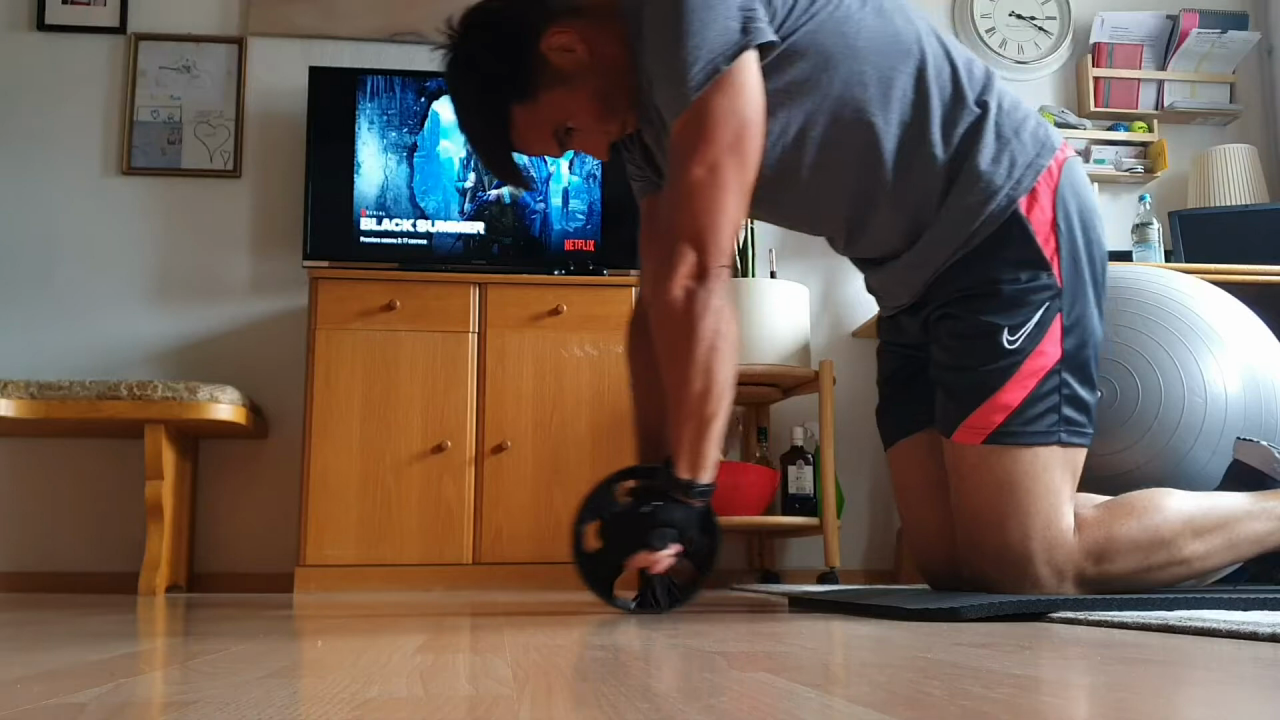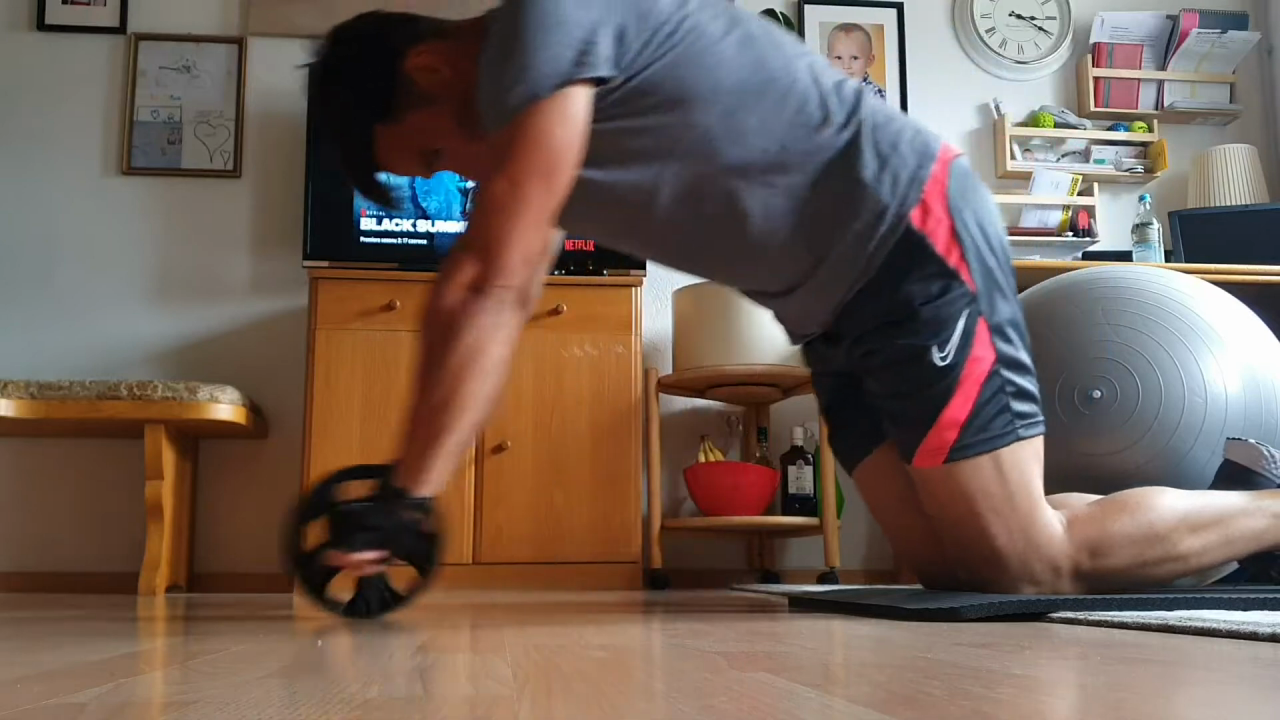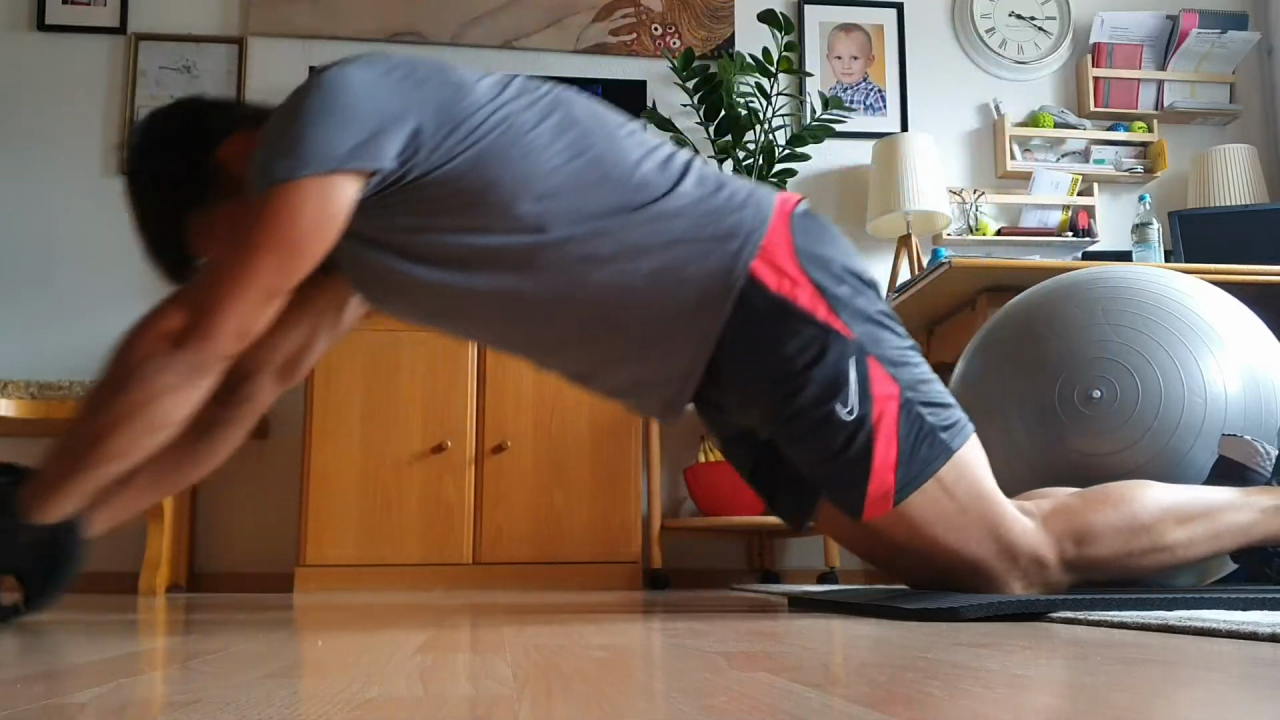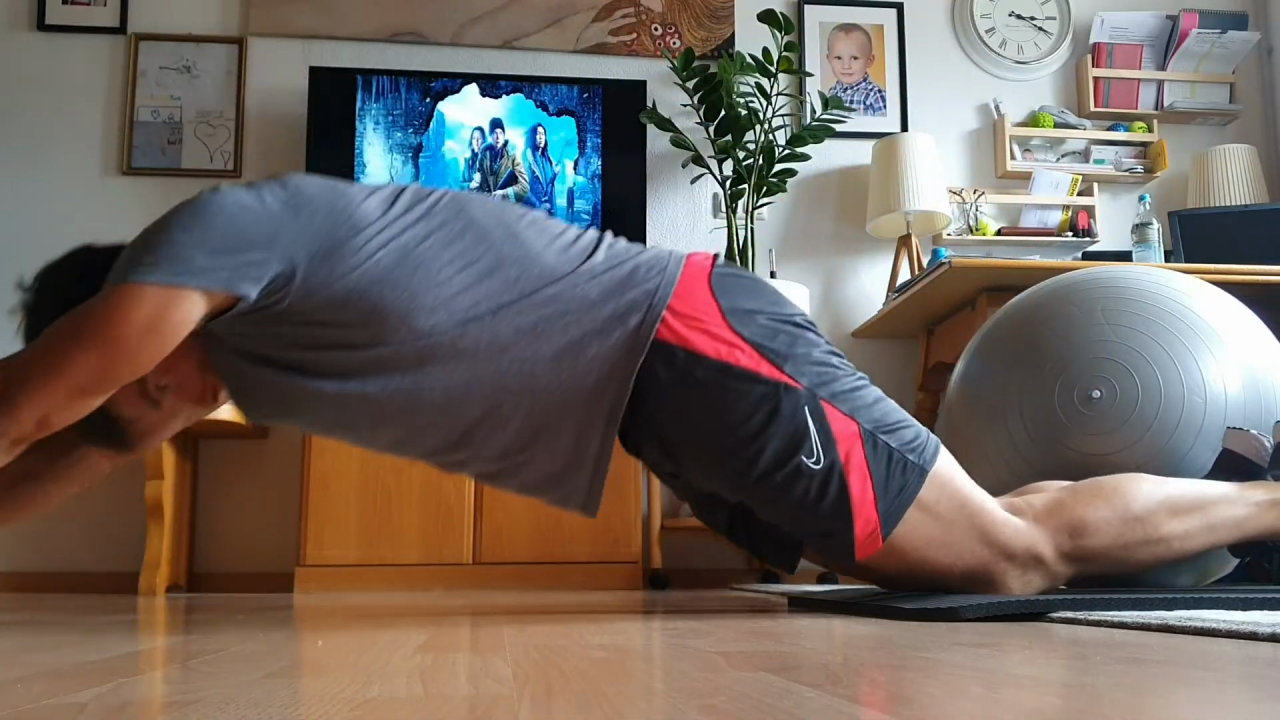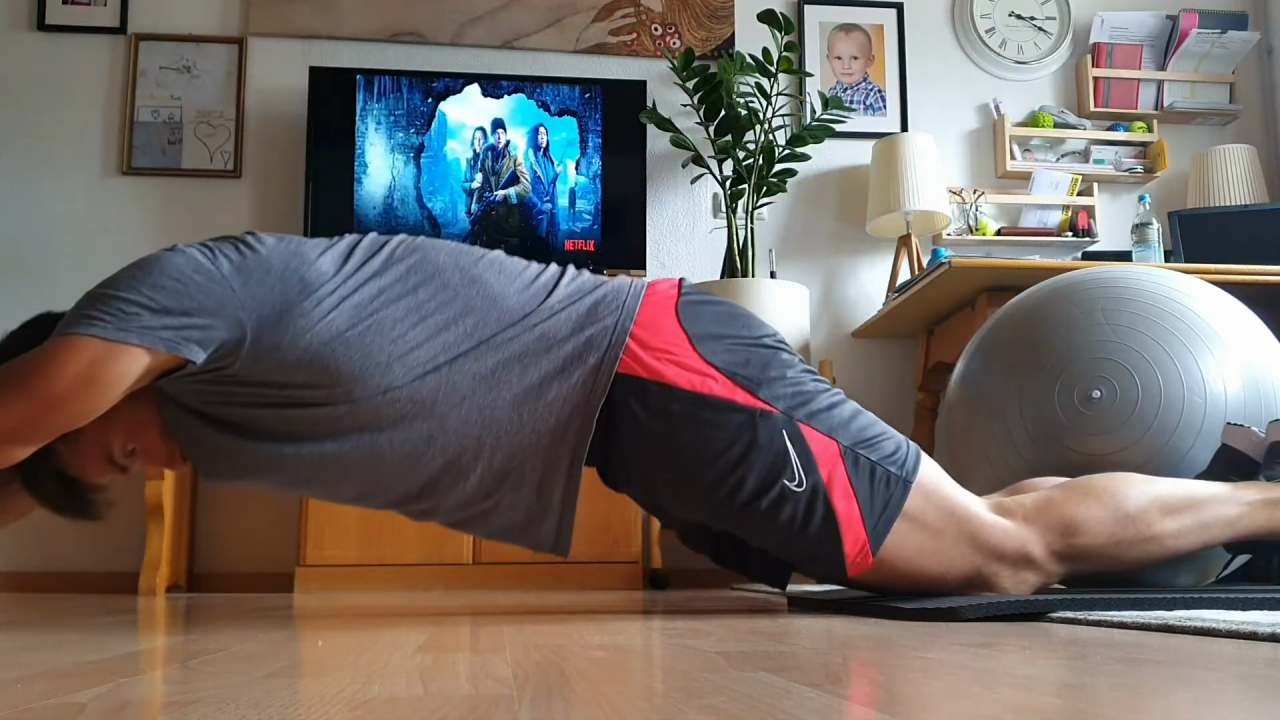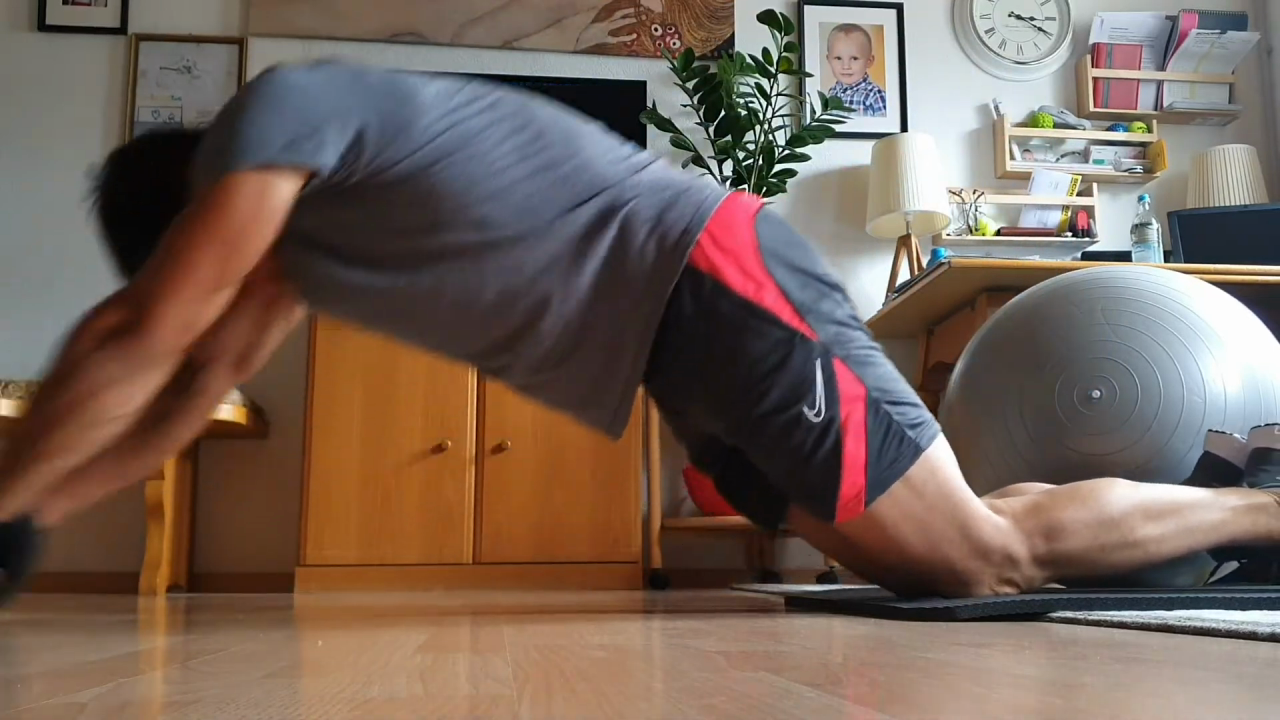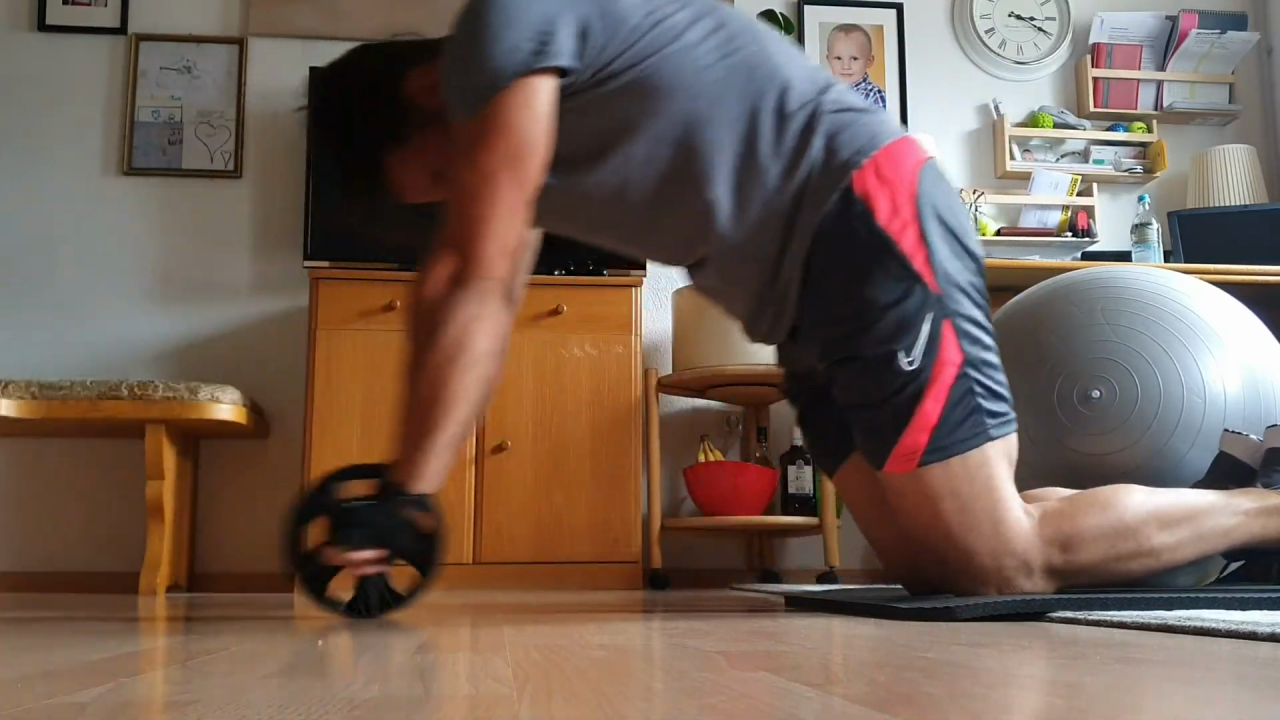
dt=0.5s
person 1, frame 1
right shoulder: (651, 115)
left elbow: (698, 272)
right elbow: (659, 306)
left wrist: (686, 495)
left hip: (1014, 223)
right hip: (921, 276)
left knee: (1026, 567)
right knee: (949, 565)
person 1, frame 2
right shoulder: (528, 120)
left elbow: (480, 285)
right elbow: (498, 314)
left wrist: (401, 504)
right wrist: (401, 500)
left hip: (911, 236)
right hip: (842, 298)
left knee: (1027, 565)
right knee: (955, 562)
person 1, frame 3
left shoulder: (336, 109)
right shoulder: (343, 212)
left elbow: (192, 340)
right elbow: (247, 388)
left hip: (774, 296)
right hip: (731, 346)
left knee: (1013, 556)
right knee: (952, 555)
person 1, frame 4
left shoulder: (226, 232)
right shoulder: (241, 331)
left hip: (690, 346)
right hip: (674, 383)
left knee: (1015, 551)
right knee: (999, 543)
person 1, frame 5
left shoulder: (177, 291)
right shoulder: (202, 379)
left hip: (659, 373)
right hip: (647, 405)
left knee: (1010, 552)
right knee: (990, 541)
person 1, frame 6
left shoulder: (275, 115)
right shoulder: (301, 224)
left elbow: (142, 332)
right elbow: (195, 389)
left hip: (727, 286)
right hip: (694, 340)
left knee: (987, 552)
right knee: (934, 555)
person 1, frame 7
right shoulder: (513, 121)
left elbow: (461, 283)
right elbow: (481, 315)
left wrist: (404, 496)
right wrist: (404, 497)
left hip: (871, 216)
right hip: (814, 280)
left knee: (1004, 565)
right knee: (930, 562)
